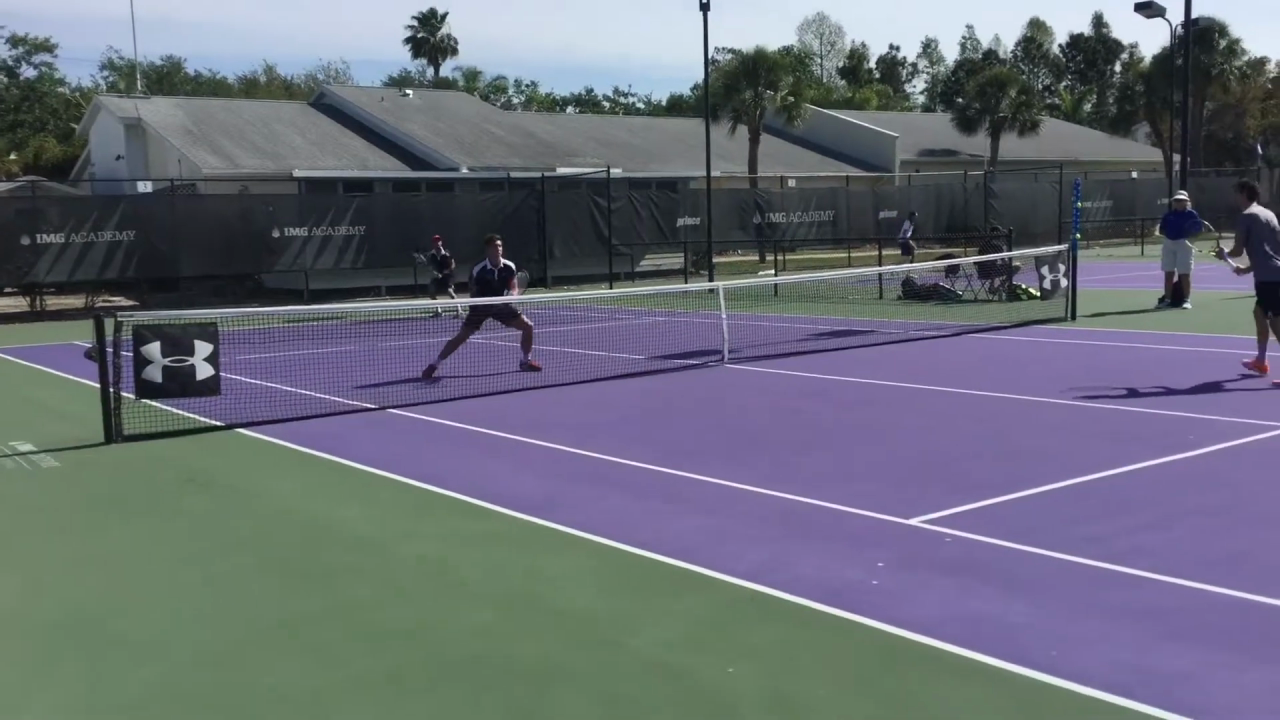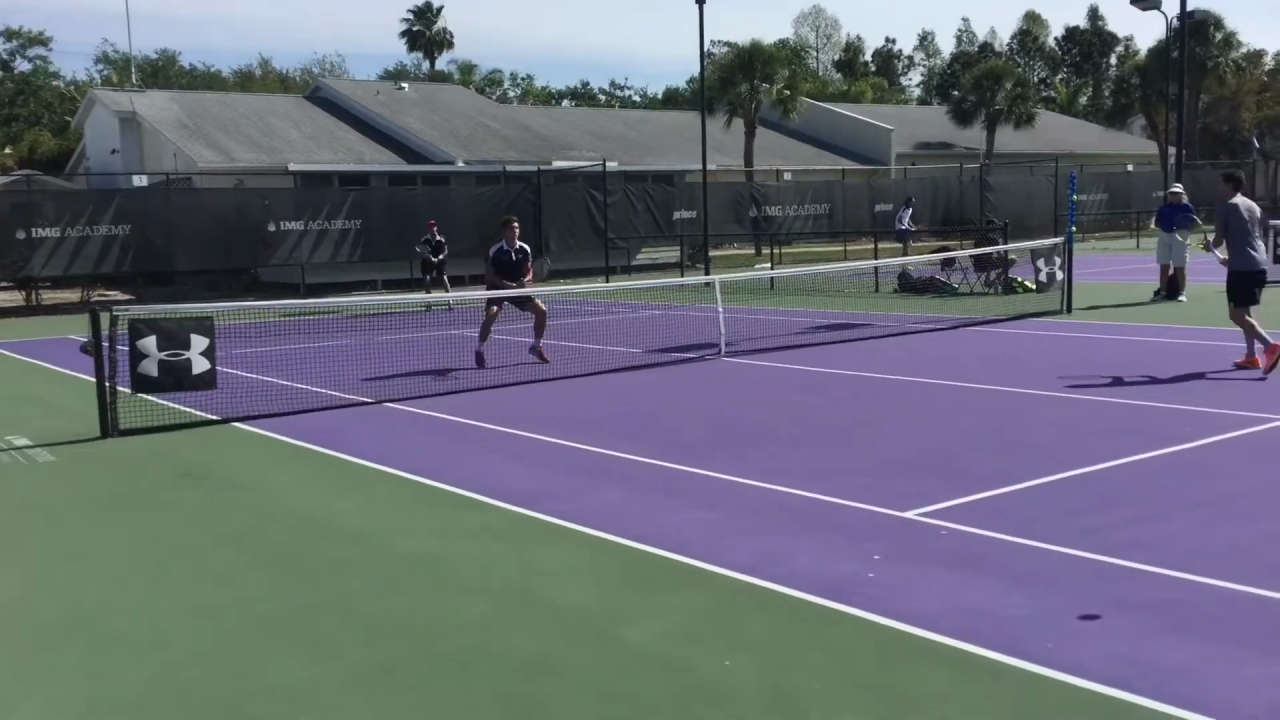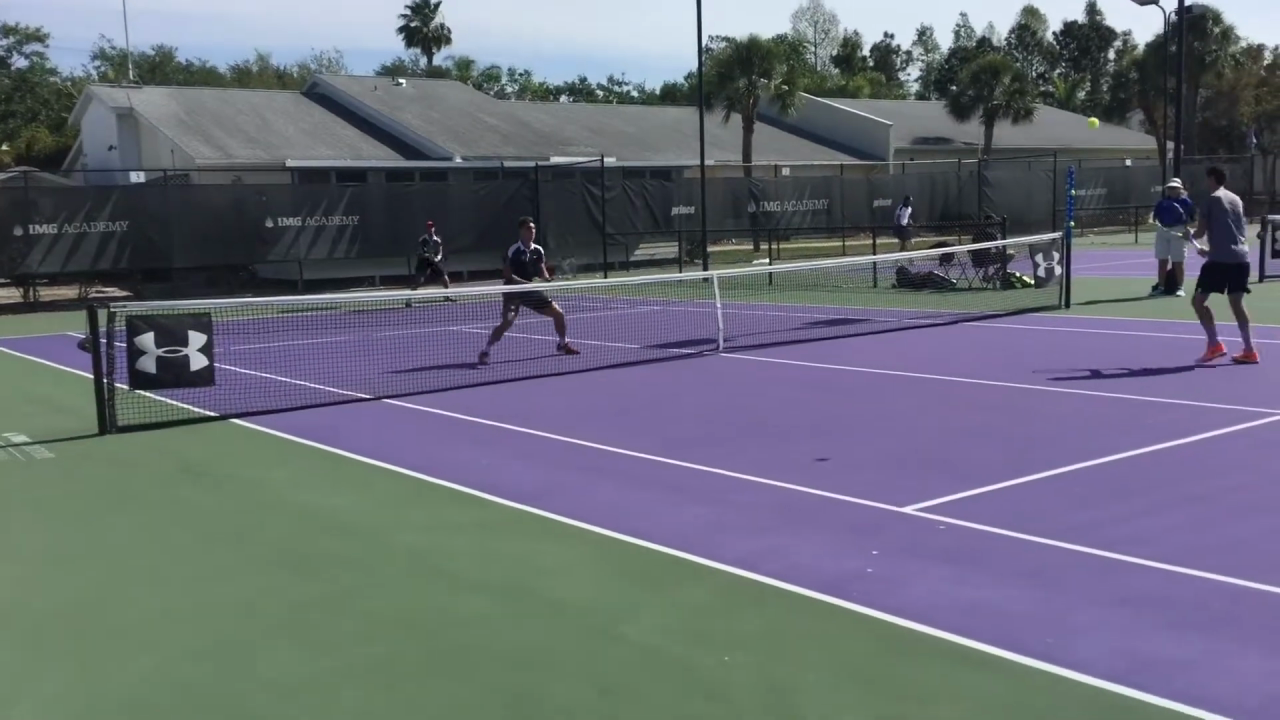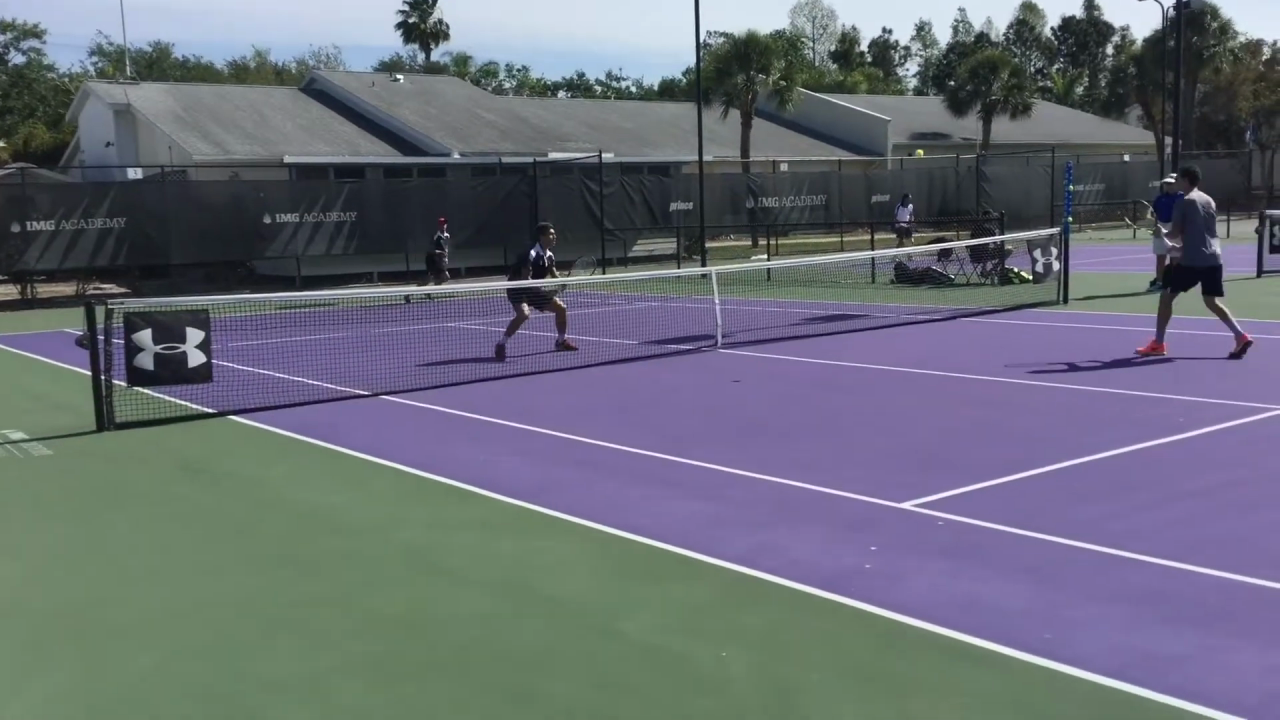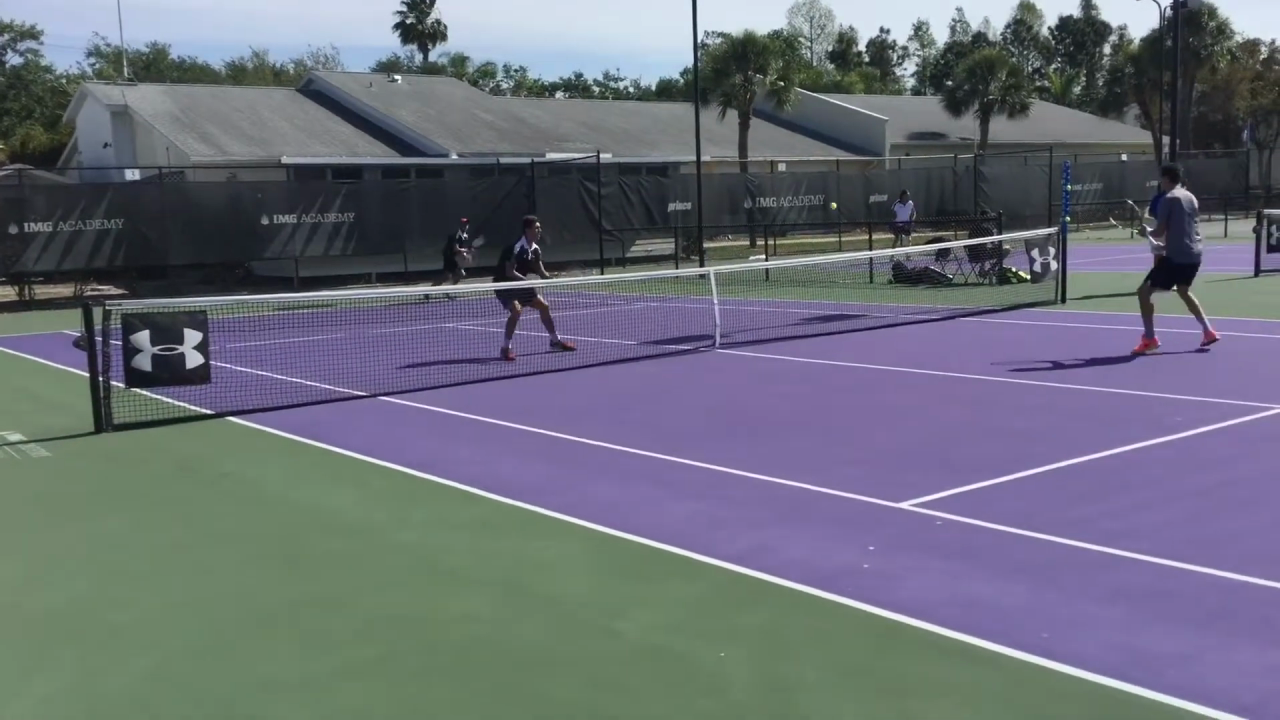
dt=0.2s
person 1, frame 1
left shoulder: (1246, 216)
left elbow: (1238, 250)
left wrist: (1224, 254)
right wrist: (1248, 268)
right knee: (1259, 313)
right ankle: (1260, 361)
person 1, frame 2
left shoulder: (1227, 206)
right shoulder: (1253, 206)
left elbow: (1219, 241)
left wrist: (1210, 245)
right wrist: (1232, 258)
left hip: (1241, 267)
right hip: (1258, 265)
left knee: (1237, 314)
right knee: (1243, 310)
right ankle: (1251, 356)
person 1, frame 3
left shoulder: (1212, 199)
right shoulder: (1236, 200)
left elbow: (1201, 232)
left wrist: (1191, 236)
right wrist: (1210, 249)
left hip: (1221, 259)
right hip: (1242, 257)
left knee: (1198, 301)
right knee: (1236, 302)
left ankle: (1215, 345)
right ankle: (1249, 350)
person 1, frame 4
left shoulder: (1184, 202)
right shoulder: (1209, 201)
left elbow: (1175, 234)
left wrist: (1163, 234)
right wrist: (1183, 248)
left hip: (1192, 261)
right hip: (1213, 259)
left knee: (1166, 297)
right knee: (1211, 302)
left ankle: (1158, 344)
right ankle: (1240, 336)
person 1, frame 5
left shoulder: (1168, 199)
right shoulder: (1191, 198)
left elbow: (1160, 231)
left wrist: (1147, 232)
right wrist: (1166, 245)
left hip: (1177, 256)
right hip: (1194, 254)
left knee: (1144, 292)
right knee: (1183, 291)
left ankle: (1149, 339)
right ankle: (1208, 331)
